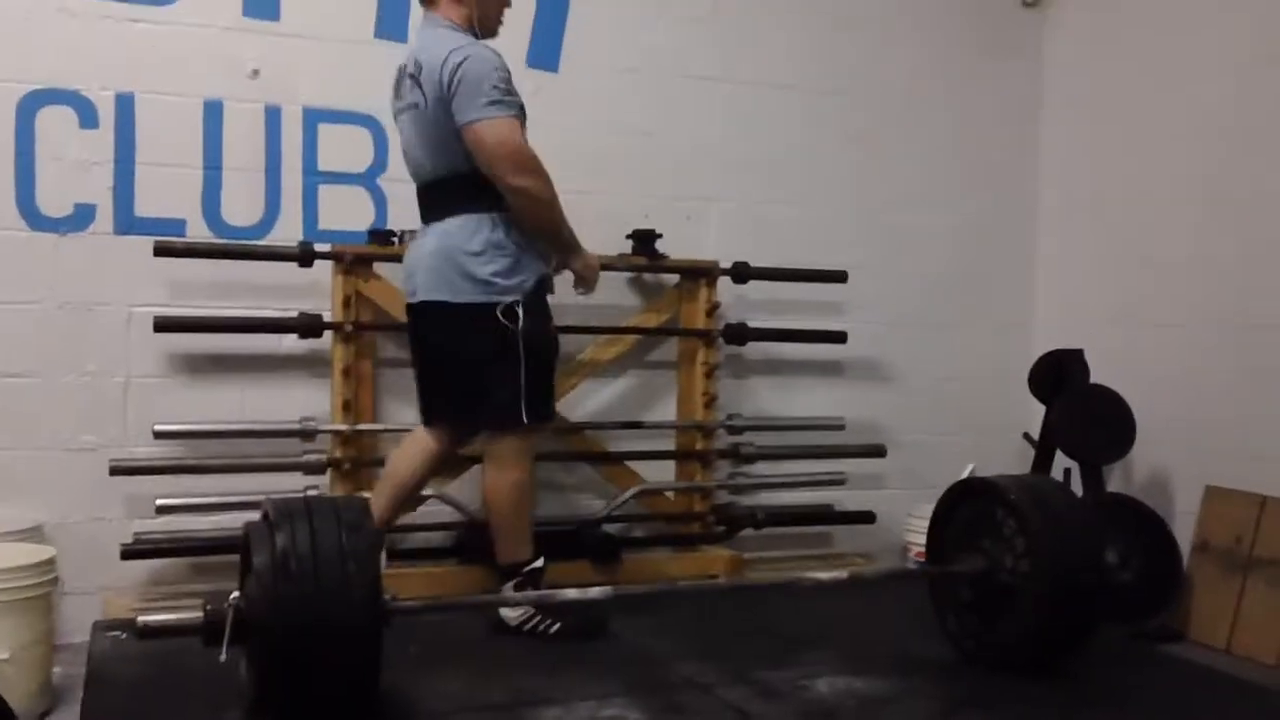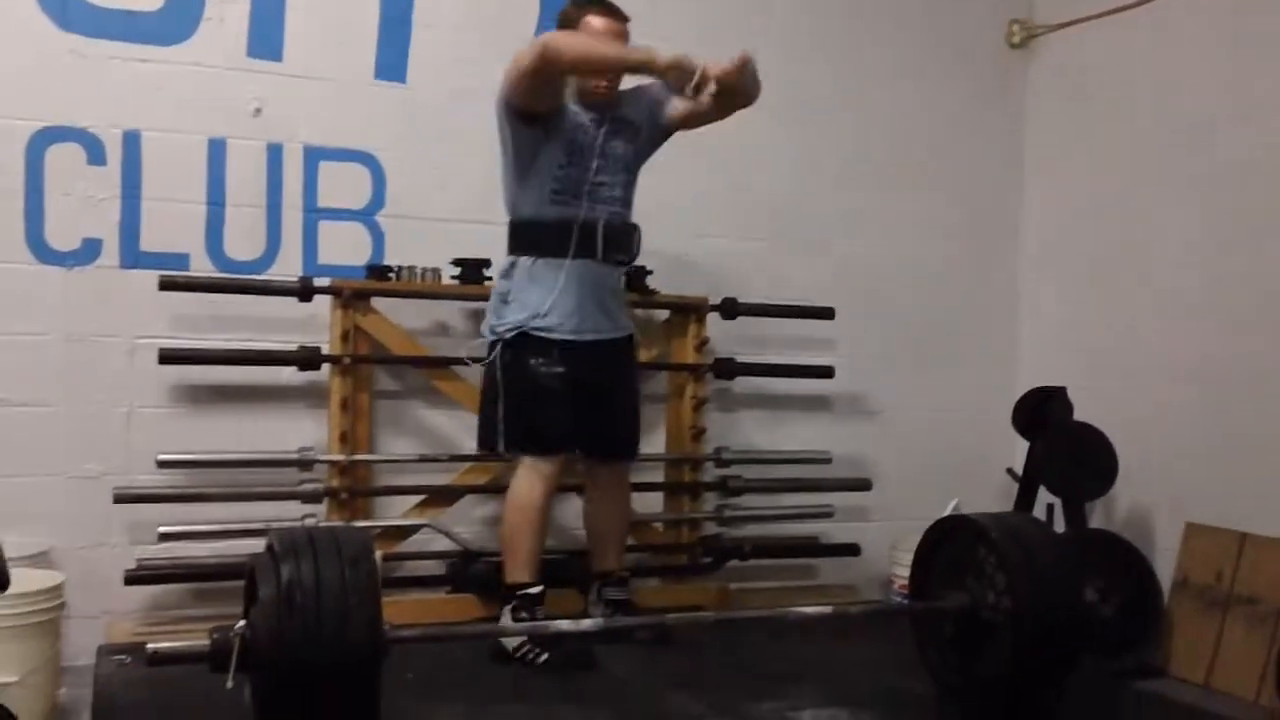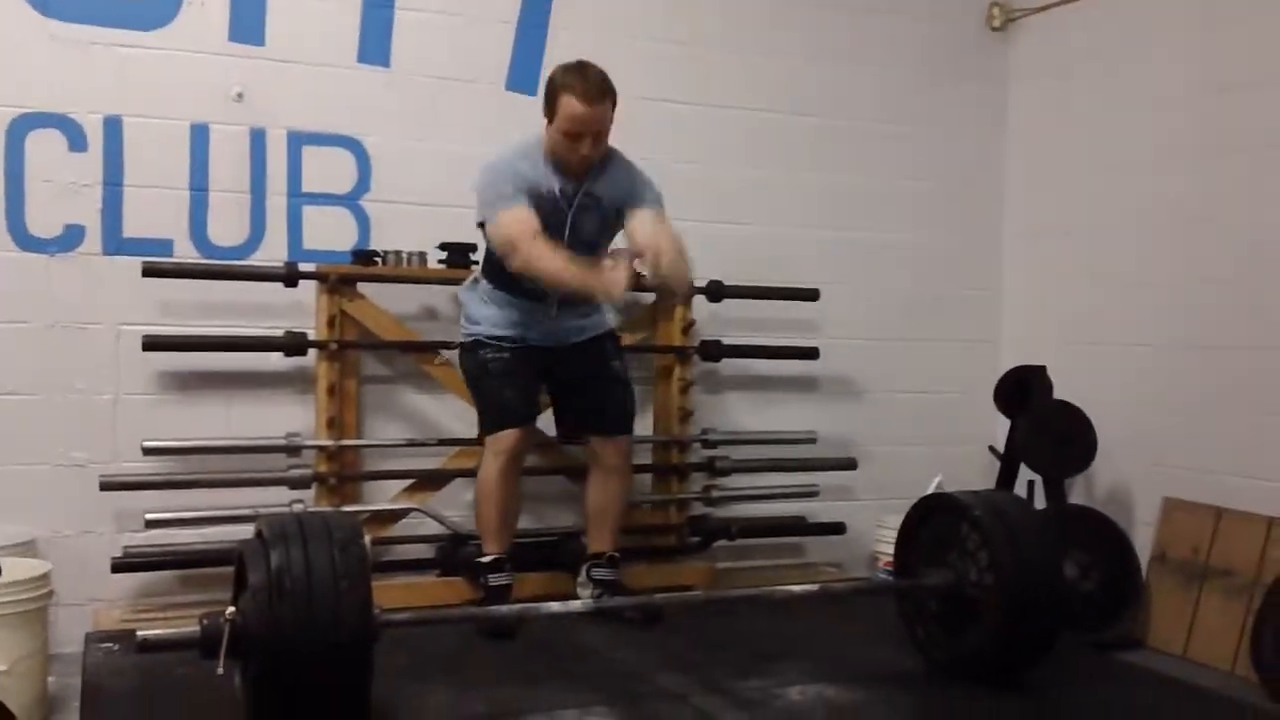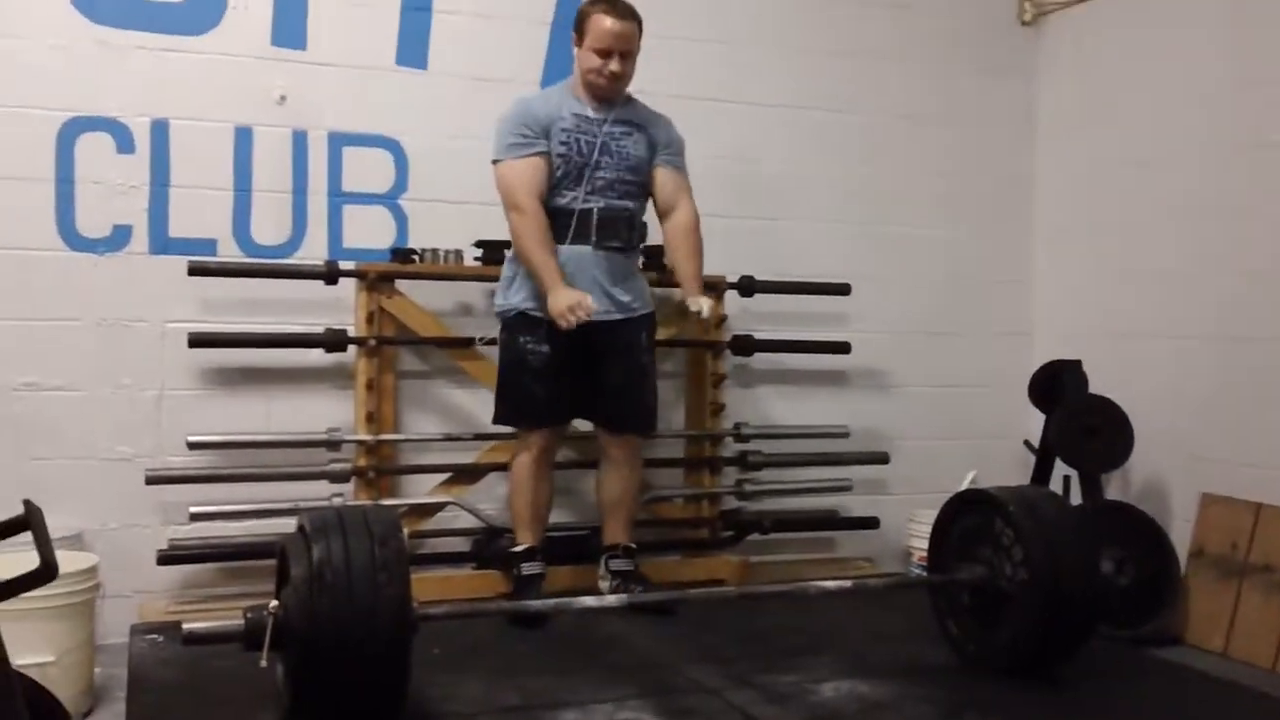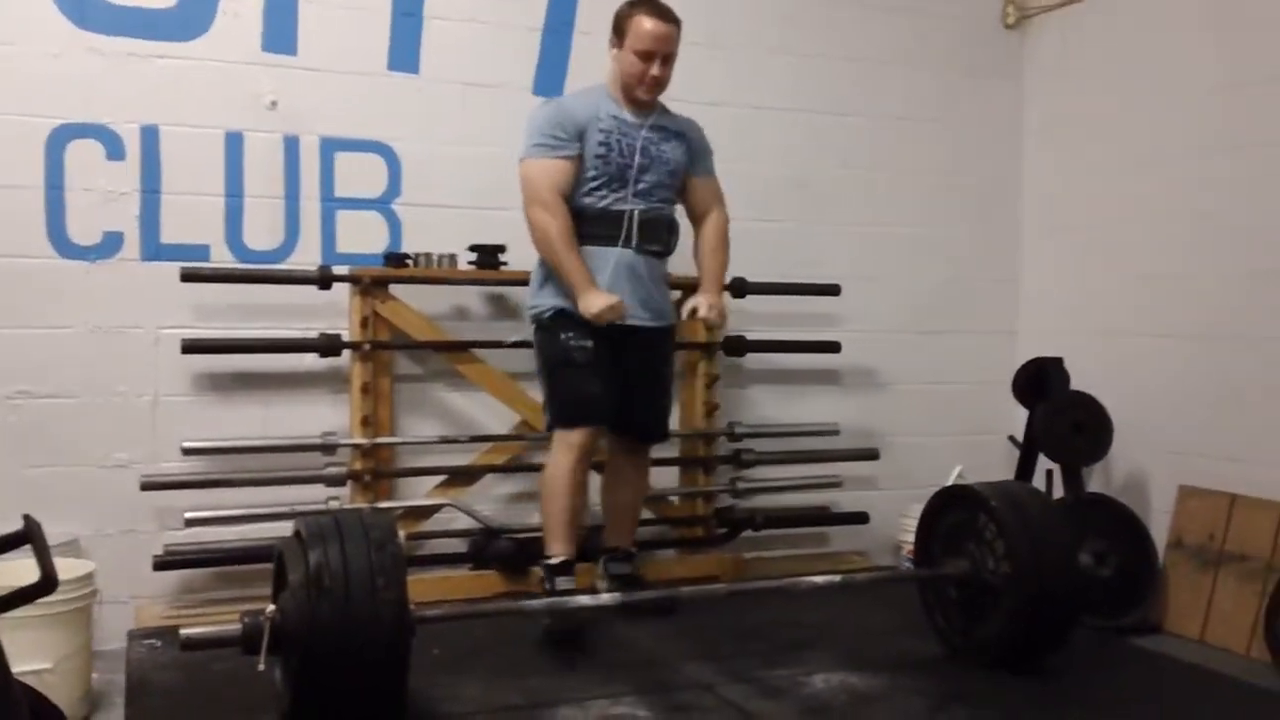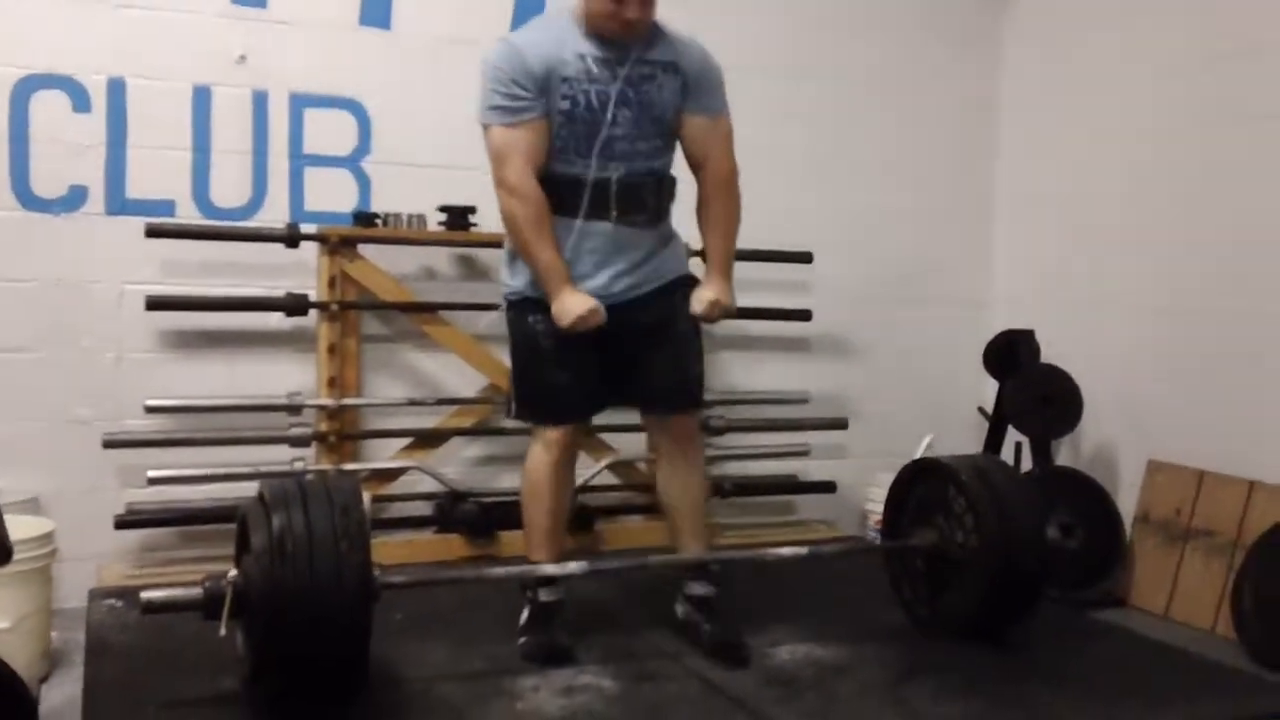
dt=0.7s
person 1, frame 1
left shoulder: (421, 61)
right shoulder: (470, 60)
right elbow: (515, 174)
left wrist: (548, 241)
right wrist: (571, 252)
left hip: (440, 271)
right hip: (489, 274)
left knee: (444, 428)
right knee: (514, 436)
right ankle: (523, 592)
person 1, frame 2
left shoulder: (637, 112)
right shoulder: (533, 106)
left elbow: (725, 97)
left wrist: (734, 74)
right wrist: (659, 63)
left hip: (607, 325)
right hip: (535, 320)
left knee: (610, 464)
right knee: (541, 462)
left ankle: (609, 597)
right ankle: (522, 616)
person 1, frame 3
left shoulder: (626, 181)
right shoulder: (508, 173)
left elbow: (656, 236)
right elbow: (524, 252)
left wrist: (667, 263)
right wrist: (594, 278)
left hip: (583, 332)
right hip: (502, 327)
left knee: (613, 446)
right knee: (508, 440)
left ankle: (601, 577)
right ankle: (494, 584)
person 1, frame 4
left shoulder: (655, 129)
right shoulder: (532, 113)
left elbow: (678, 211)
right elbow: (523, 208)
left wrist: (692, 291)
right wrist: (558, 292)
left hip: (624, 310)
right hip: (539, 308)
left knee: (623, 440)
right knee: (537, 438)
left ankle: (618, 565)
right ankle: (526, 571)
person 1, frame 5
left shoulder: (685, 135)
right shoulder: (565, 115)
left elbow: (710, 215)
right elbow: (542, 207)
left wrist: (710, 289)
right wrist: (585, 294)
left hip: (649, 313)
right hip: (573, 308)
left knee: (633, 445)
right knee: (577, 433)
left ankle: (618, 568)
right ankle: (559, 577)
person 1, frame 6
left shoulder: (688, 62)
right shoulder: (525, 56)
left elbow: (715, 169)
right elbow: (516, 180)
left wrist: (717, 274)
right wrist: (561, 289)
left hip: (656, 278)
right hip: (555, 285)
left knee: (679, 426)
right knee: (557, 434)
left ankle: (697, 587)
right ankle: (543, 598)
